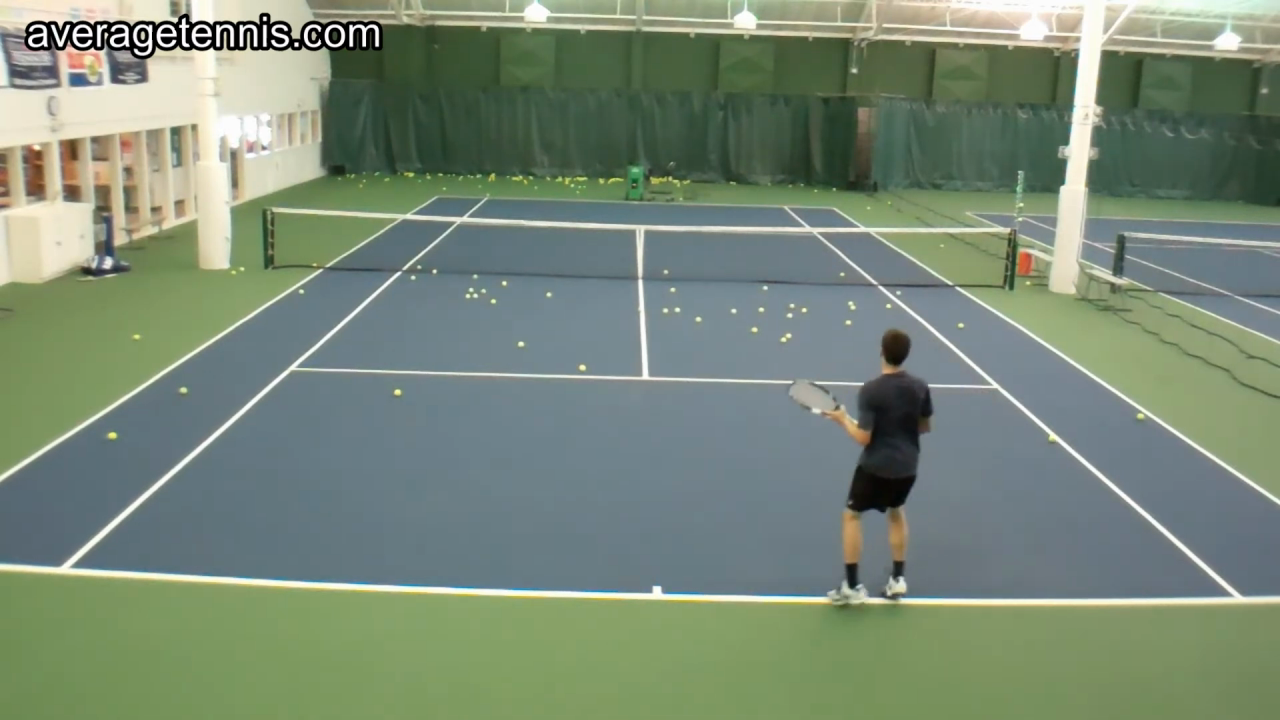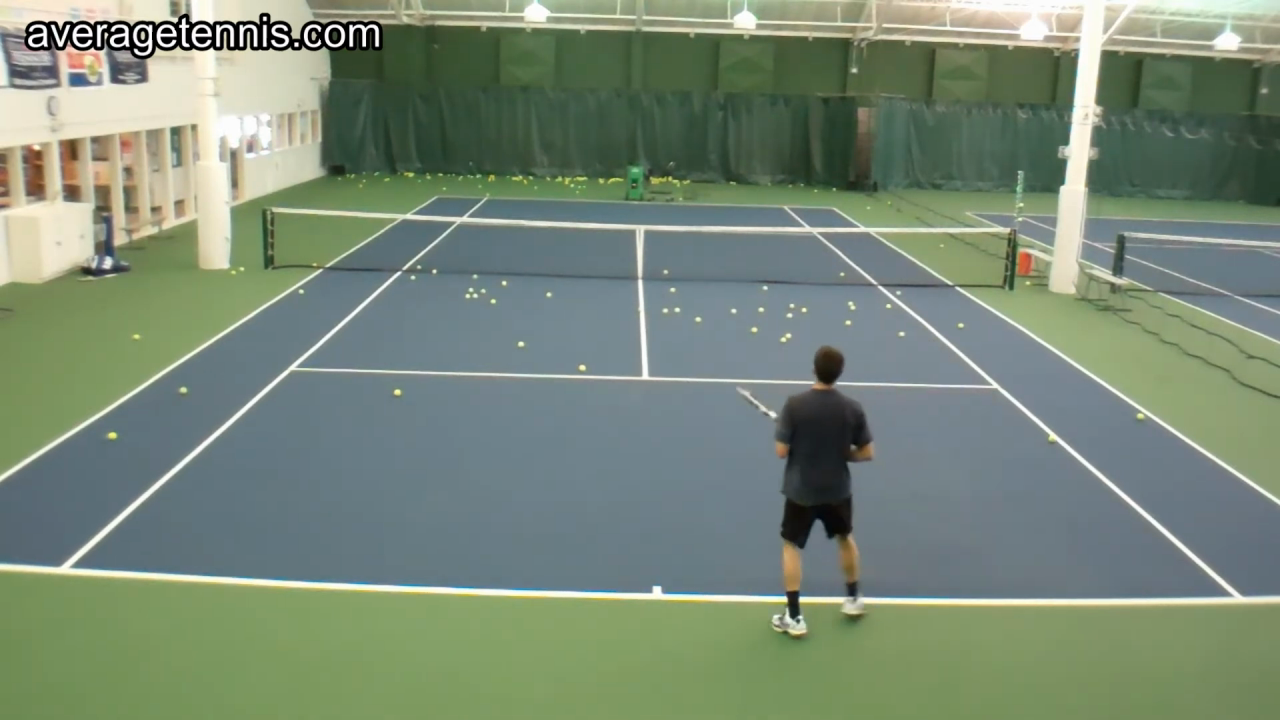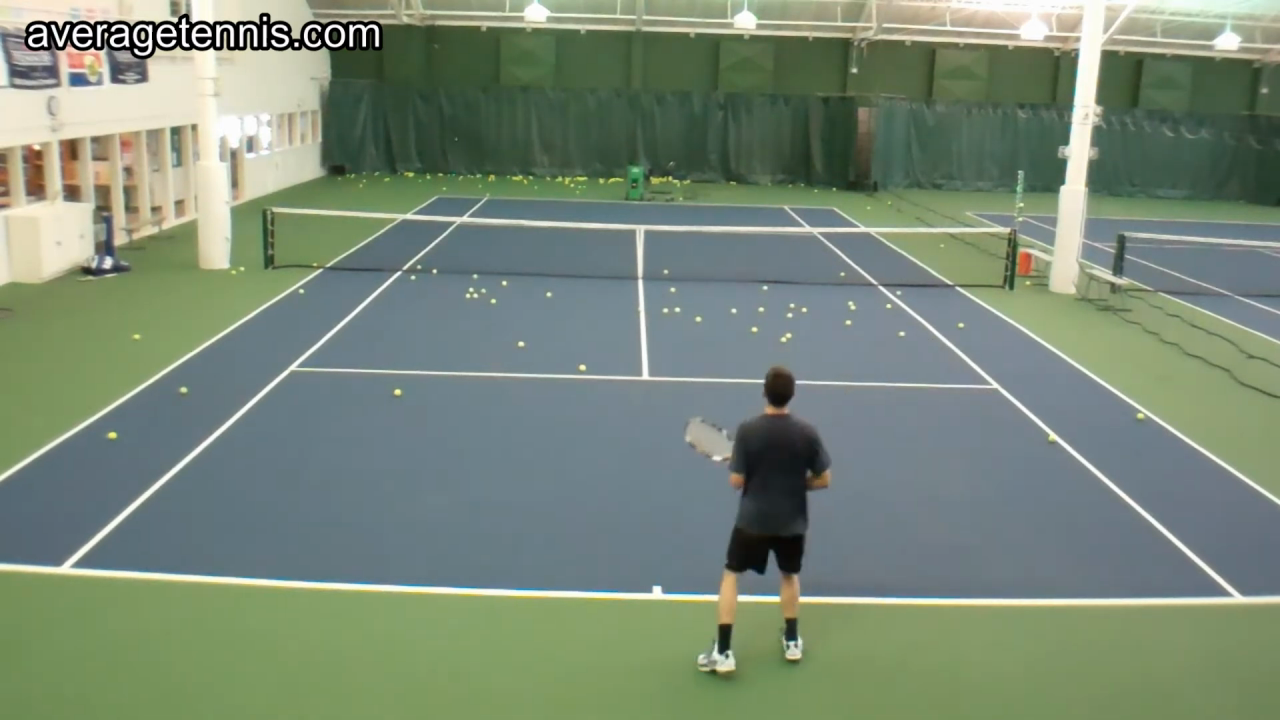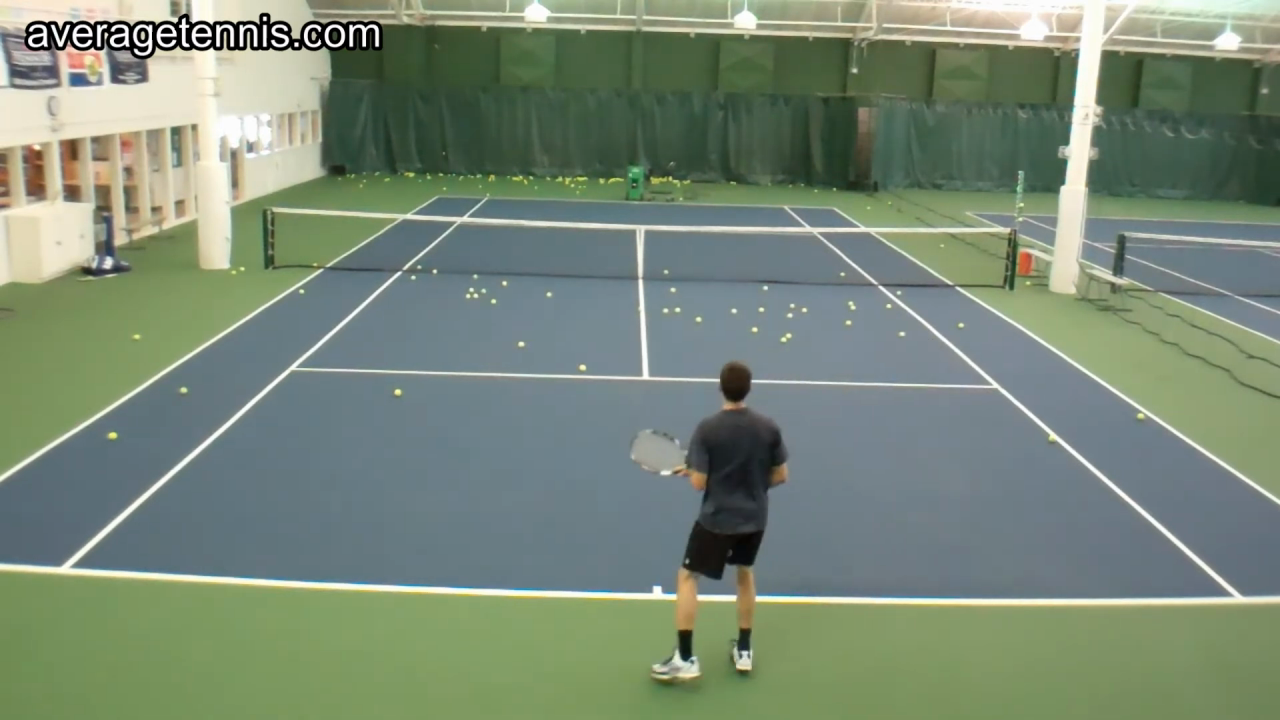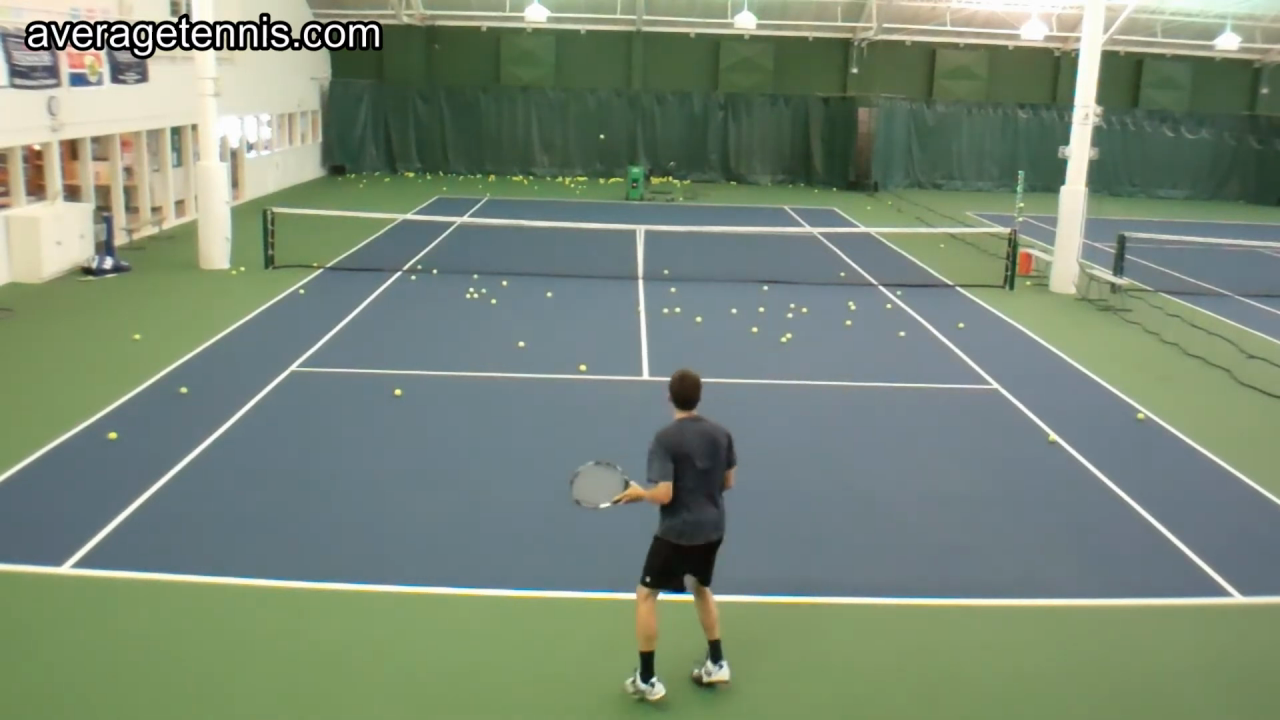
dt=0.4s
person 1, frame 1
left shoulder: (871, 390)
right shoulder: (920, 387)
left elbow: (863, 439)
right elbow: (925, 427)
left wrist: (844, 420)
left hip: (876, 466)
right hip: (907, 464)
left knee: (852, 517)
right knee: (896, 514)
left ankle: (852, 586)
right ankle: (898, 579)
person 1, frame 2
left shoulder: (794, 405)
right shoulder: (853, 409)
left elbow: (781, 451)
right elbow: (867, 454)
left hip: (800, 490)
right hip: (837, 490)
left knee: (790, 546)
right knee: (844, 538)
left ankle: (794, 617)
right ankle: (853, 598)
person 1, frame 3
left shoulder: (747, 430)
right shoulder: (808, 434)
left elbow: (736, 482)
right elbow: (823, 480)
left wrist: (736, 465)
left hip: (753, 520)
right hip: (792, 521)
left knee: (730, 576)
right knee: (789, 575)
left ankle: (723, 652)
right ankle: (792, 641)
person 1, frame 4
left shoulder: (707, 429)
right shoulder: (768, 427)
left elbow: (699, 483)
right elbow: (780, 476)
left wrist: (689, 470)
left hip: (717, 518)
right hip: (755, 517)
left knee: (687, 577)
right knee: (745, 575)
left ankle: (685, 658)
right ankle: (743, 650)
person 1, frame 5
left shoulder: (666, 438)
right shoulder: (721, 433)
left elbow: (663, 495)
right elbow: (727, 481)
left wrist: (639, 492)
left hip: (678, 531)
right hip: (713, 528)
left knee: (646, 595)
right knee: (701, 589)
left ankle: (647, 679)
right ankle: (716, 664)
